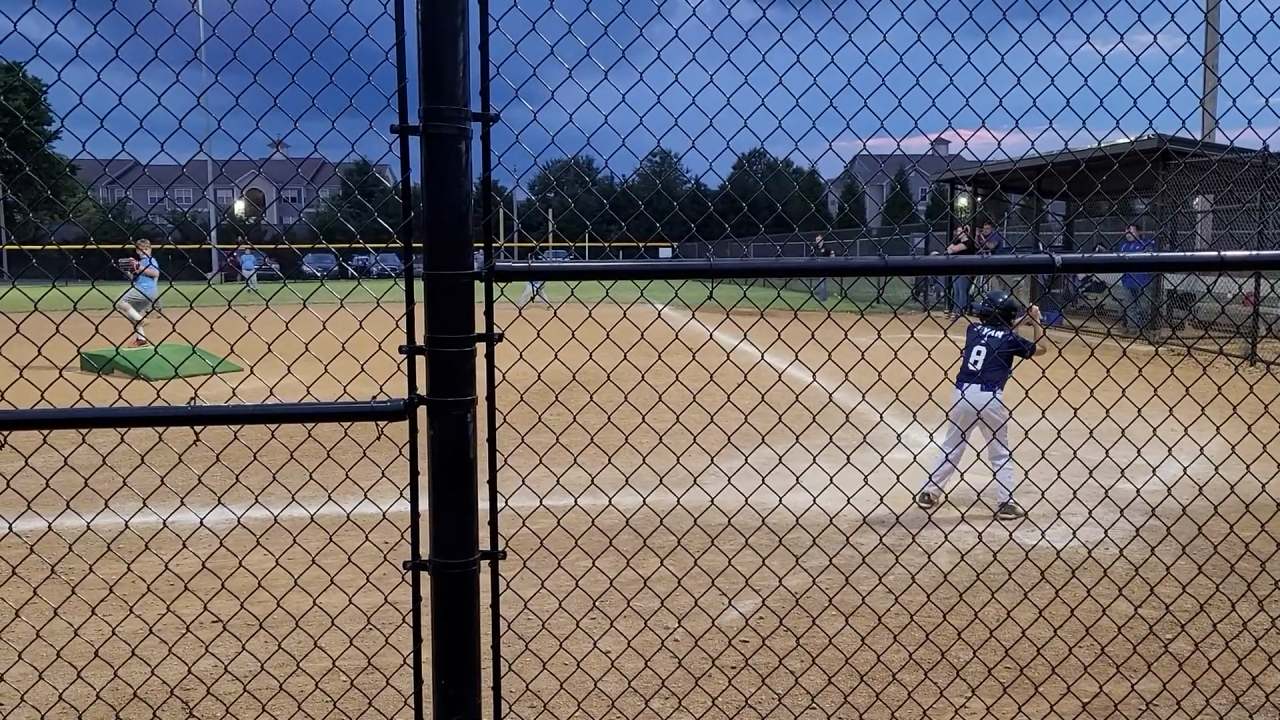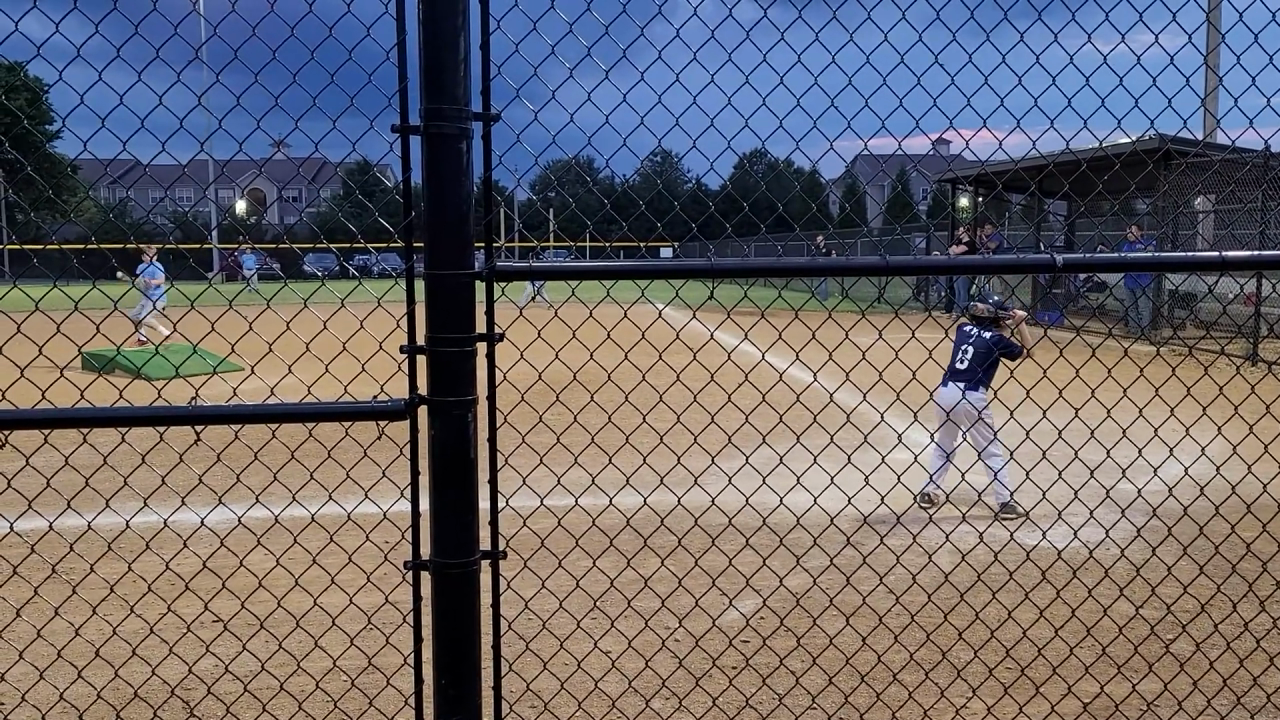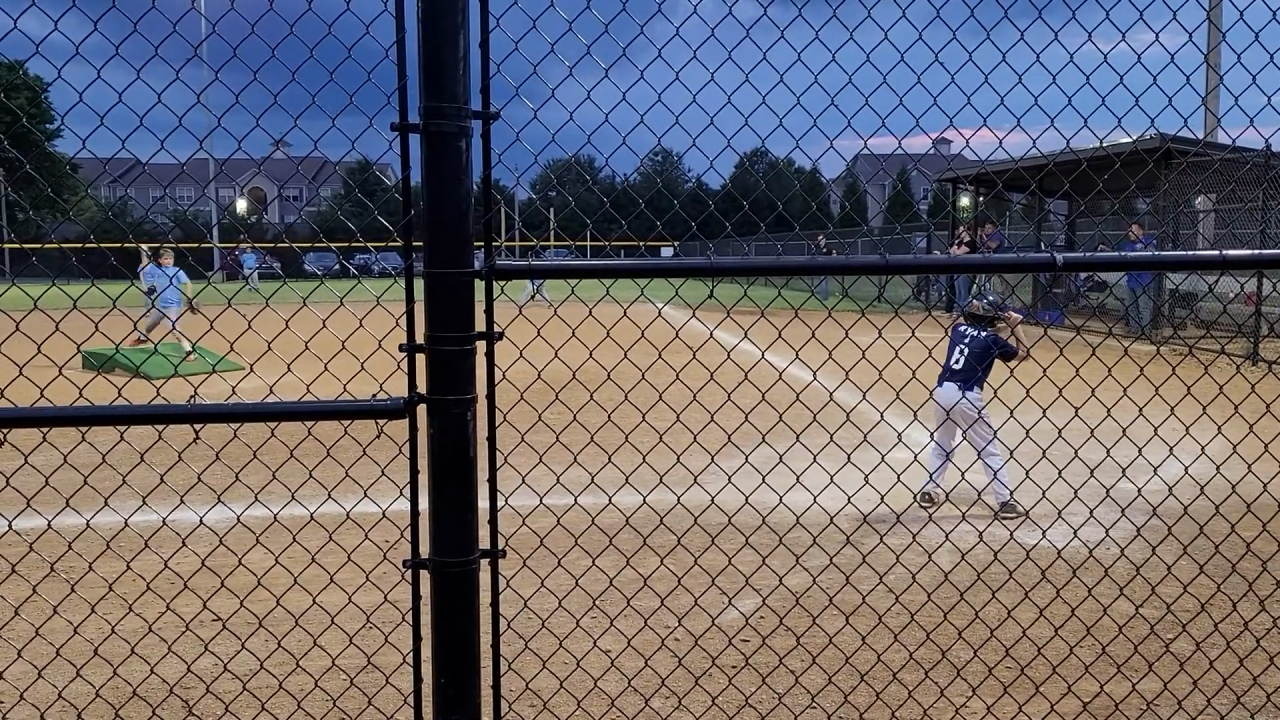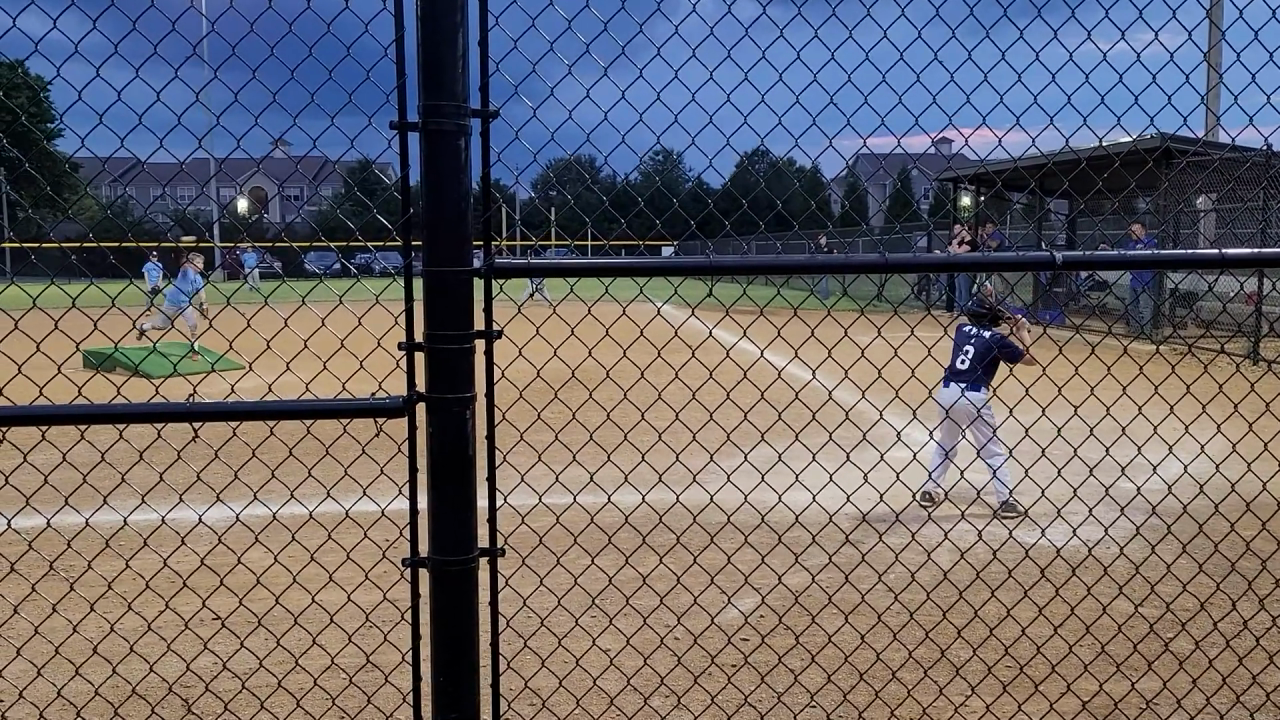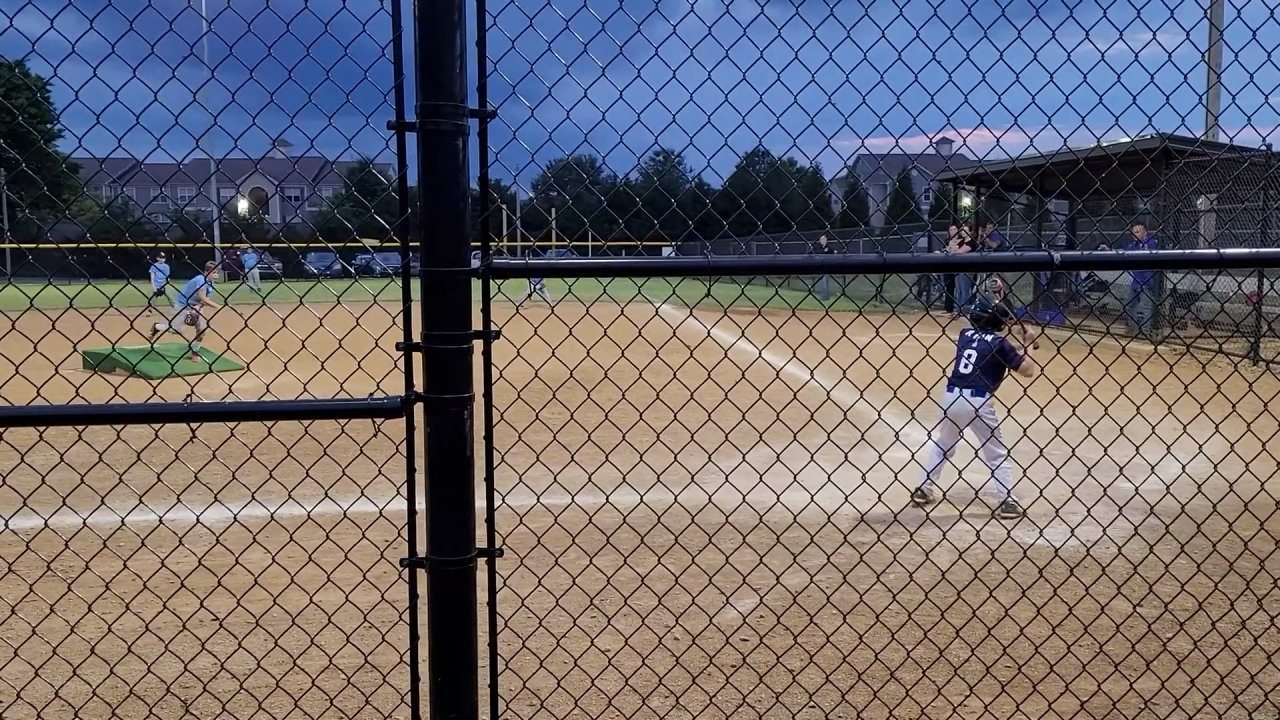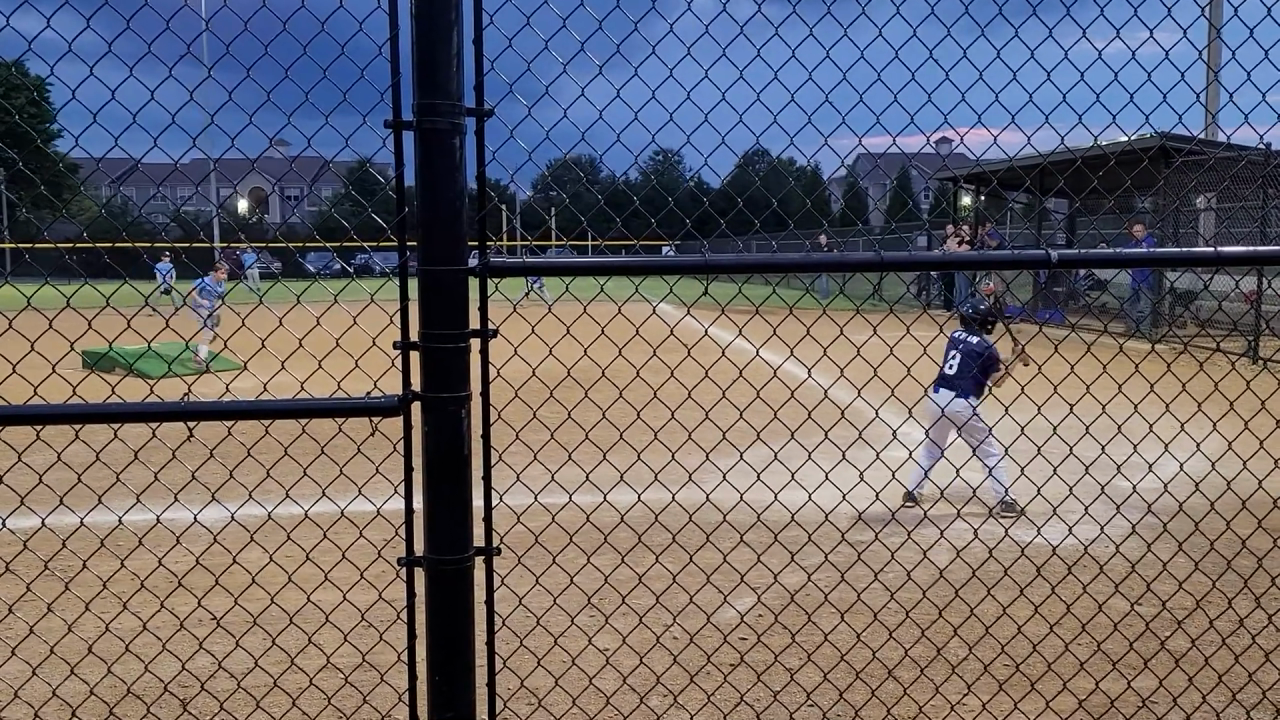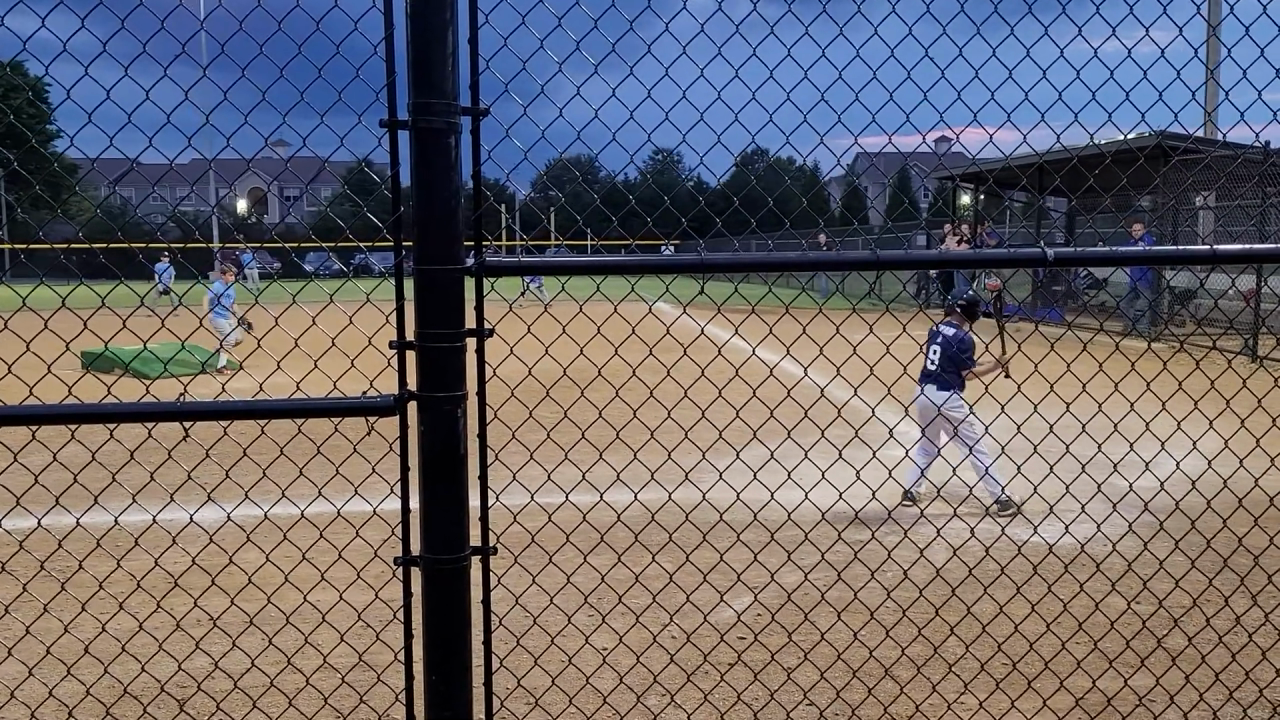
dt=0.2s
person 1, frame 1
left shoulder: (973, 329)
right shoulder: (1009, 339)
right elbow: (1041, 349)
left wrist: (1023, 320)
right wrist: (1035, 320)
left hip: (962, 393)
right hip: (988, 397)
left knee: (951, 447)
right knee: (1000, 453)
left ankle: (929, 493)
right ankle: (1007, 503)
person 1, frame 2
left shoulder: (963, 328)
right shoulder: (997, 339)
right elbow: (1027, 352)
left wrist: (1009, 325)
right wrist: (1020, 324)
left hip: (946, 392)
right hip: (972, 396)
left knee: (943, 446)
right knee: (992, 451)
left ankle: (929, 493)
right ankle: (1006, 502)
person 1, frame 3
left shoulder: (957, 329)
right shoulder: (991, 339)
right elbow: (1024, 353)
left wrist: (1008, 326)
right wrist: (1016, 327)
left hip: (942, 391)
right hip: (968, 396)
left knee: (941, 445)
right knee: (990, 450)
left ankle: (929, 492)
right ankle: (1006, 502)
person 1, frame 4
left shoulder: (961, 329)
right shoulder: (997, 339)
right elbow: (1030, 359)
left wrist: (1013, 332)
right wrist: (1022, 331)
left hip: (947, 392)
right hip: (973, 396)
left knee: (944, 445)
right knee: (993, 450)
left ankle: (929, 491)
right ankle: (1006, 502)
person 1, frame 5
left shoulder: (965, 334)
right shoulder: (1000, 343)
right elbow: (1028, 371)
left wrist: (1015, 340)
right wrist: (1027, 344)
left hip: (951, 396)
right hip: (977, 401)
left knee: (941, 445)
right knee: (997, 453)
left ankle: (923, 489)
right ankle: (1007, 502)
person 1, frame 6
left shoulder: (954, 336)
right shoulder: (985, 347)
right elbow: (996, 381)
left wrist: (1005, 359)
right wrist: (1012, 359)
left hip: (937, 397)
right hip: (962, 403)
left knee: (930, 448)
right knee: (991, 452)
left ankle: (912, 492)
right ankle: (1006, 501)
person 1, frame 7
left shoulder: (935, 330)
right shoulder: (964, 338)
right elbow: (968, 373)
left wrist: (979, 362)
right wrist: (996, 365)
left hip: (925, 394)
right hip: (948, 398)
left knee: (926, 446)
right knee: (977, 448)
left ankle: (910, 491)
right ankle: (1001, 499)
